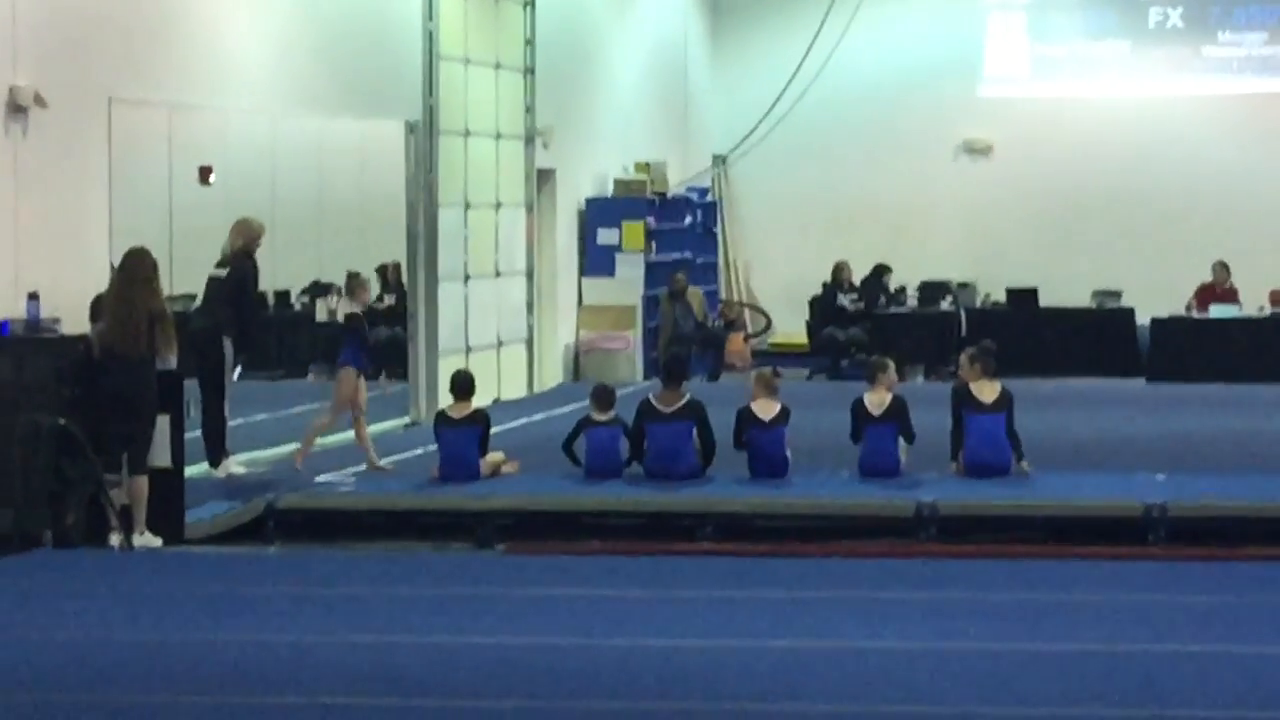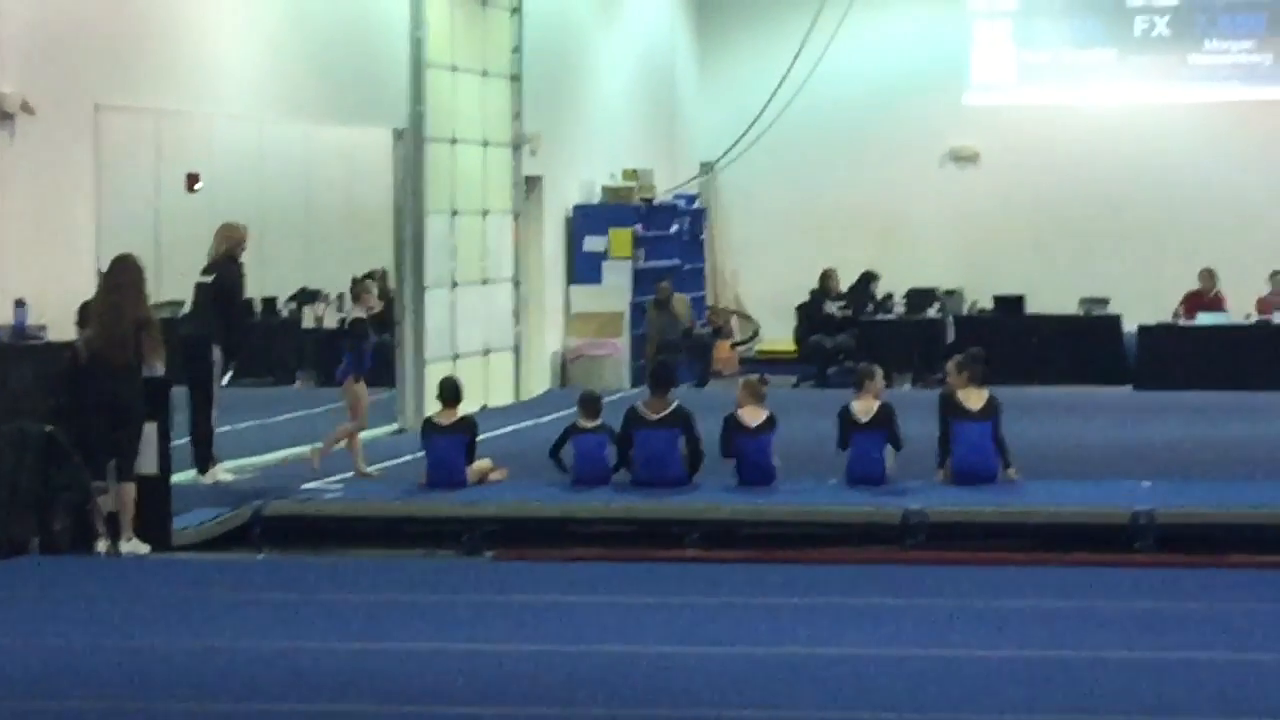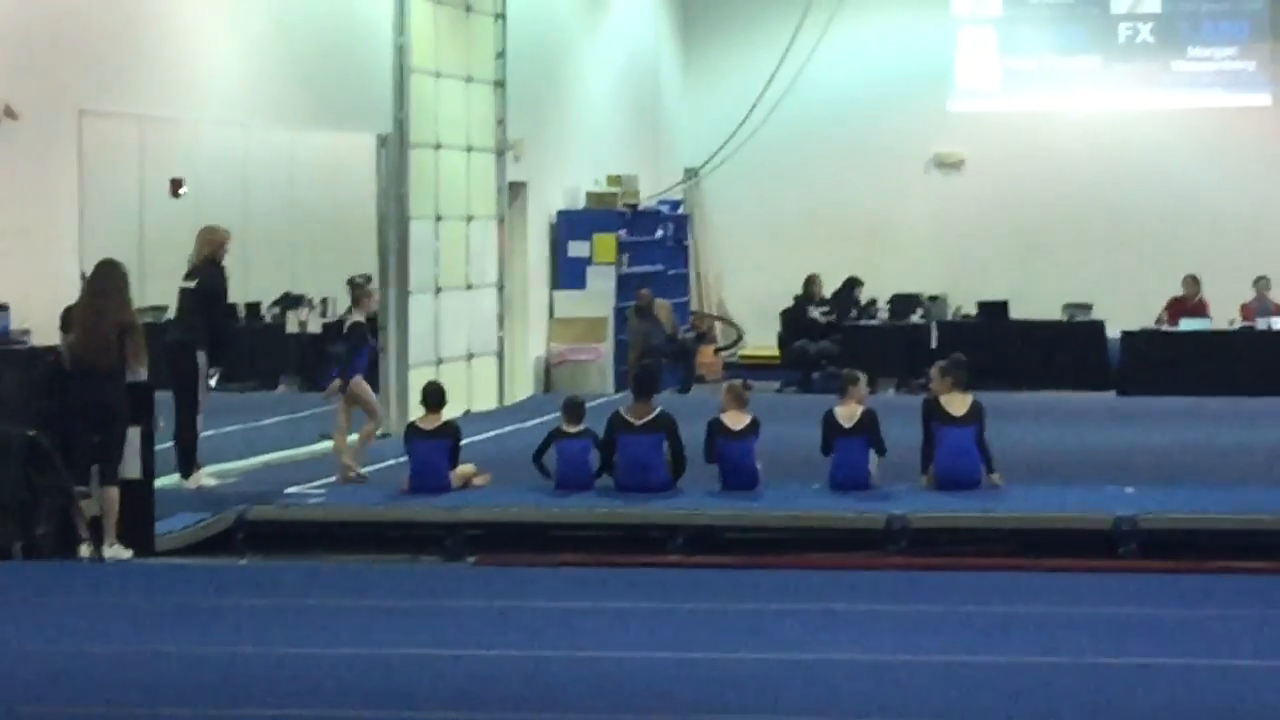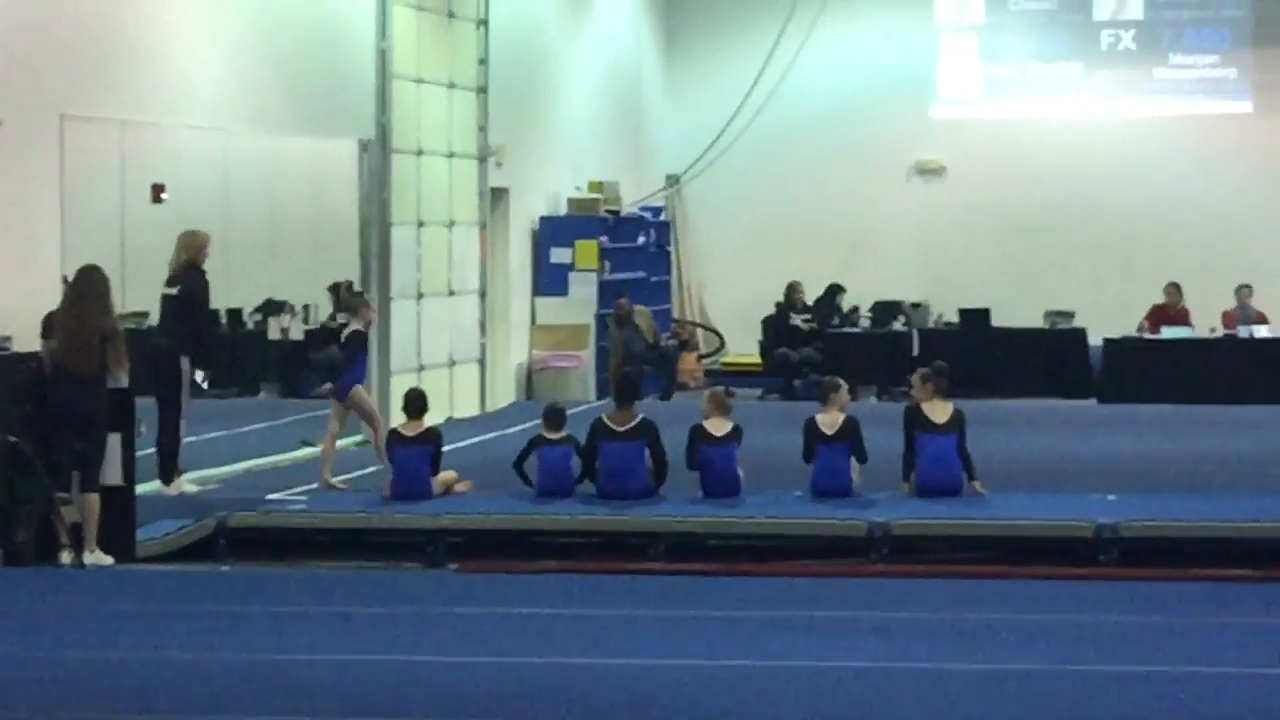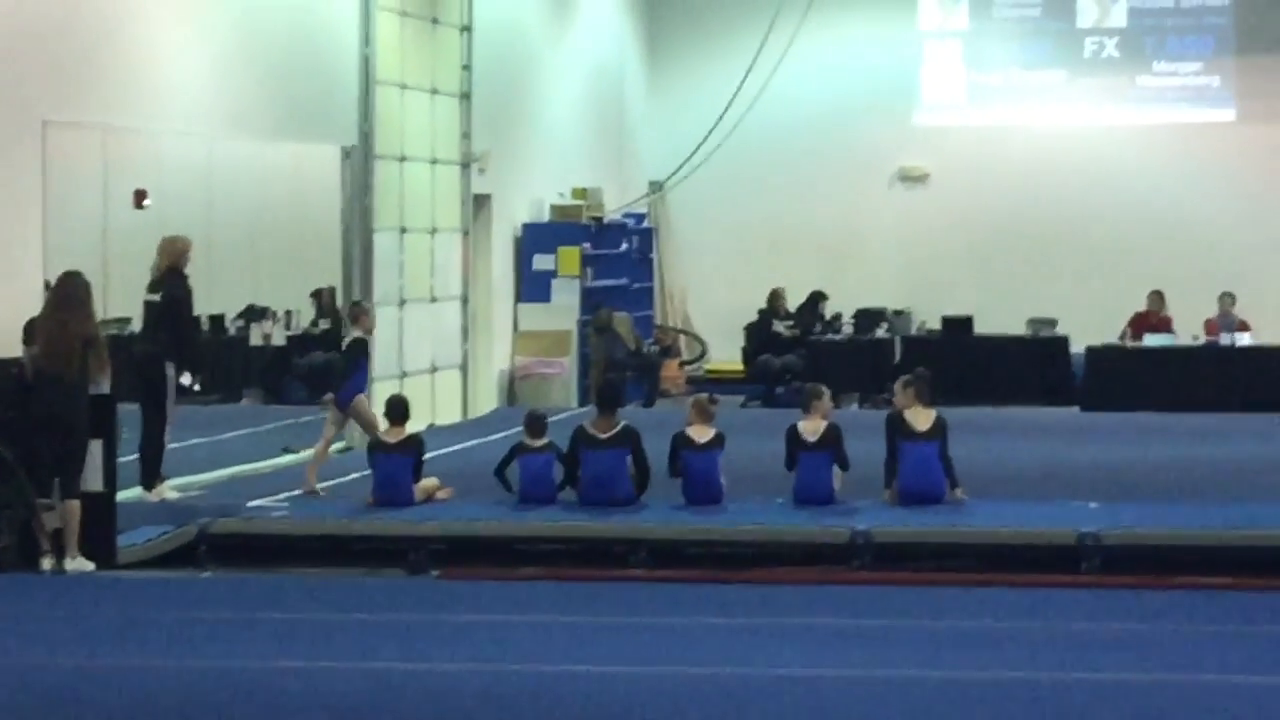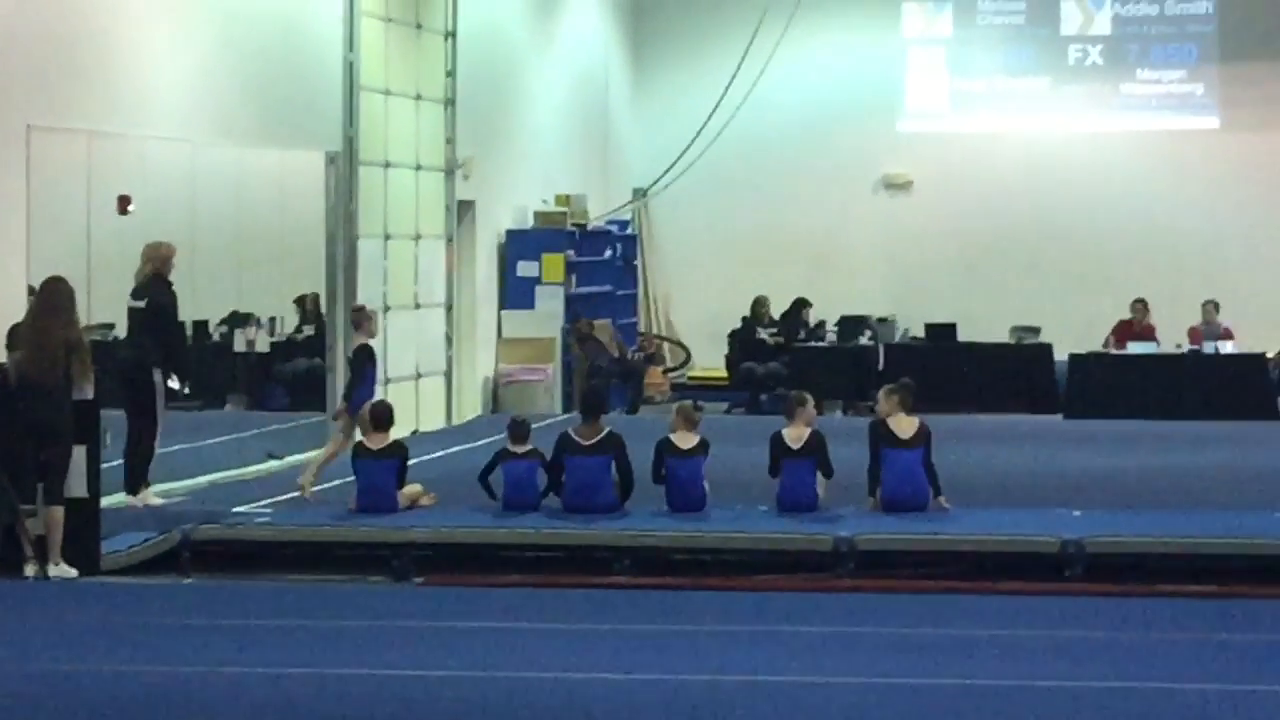
dt=0.1s
person 1, frame 1
left shoulder: (104, 304)
right shoulder: (154, 308)
left elbow: (96, 348)
right elbow: (167, 353)
left hip: (108, 387)
right hip: (141, 387)
left knee: (109, 459)
right knee: (138, 460)
left ankle: (114, 530)
right ankle: (139, 531)
person 1, frame 2
left shoulder: (91, 311)
right shoulder: (140, 315)
left elbow: (83, 354)
right elbow: (153, 359)
left hip: (95, 394)
right hip: (128, 395)
left knee: (96, 466)
right knee: (126, 467)
left ankle: (100, 536)
right ankle: (127, 538)
person 1, frame 3
left shoulder: (74, 316)
right shoulder: (125, 320)
left elbow: (67, 358)
right elbow: (137, 364)
left hip: (79, 398)
right hip: (112, 399)
left knee: (79, 470)
right knee: (109, 471)
left ankle: (83, 541)
right ankle: (110, 543)
person 1, frame 4
left shoulder: (56, 322)
right shoulder: (105, 326)
left elbow: (48, 364)
right elbow: (118, 369)
left hip: (60, 404)
right hip: (92, 405)
left knee: (60, 477)
right knee: (90, 477)
left ankle: (64, 547)
right ankle: (90, 549)
person 1, frame 5
left shoulder: (38, 328)
right shoulder: (87, 332)
left elbow: (29, 371)
right elbow: (99, 375)
left hip: (41, 410)
right hip: (73, 411)
left knee: (42, 483)
right knee: (70, 484)
left ankle: (45, 554)
right ankle: (72, 556)
person 1, frame 6
left shoulder: (21, 333)
right shoulder: (71, 338)
left elbow: (12, 375)
right elbow: (83, 381)
left hip: (24, 415)
right hip: (57, 417)
left knee: (26, 489)
right knee: (54, 490)
left ankle: (29, 560)
right ankle: (55, 562)
person 2, frame 1
left shoulder: (224, 262)
right shoulder: (246, 264)
right elbow: (248, 309)
left wrist: (239, 345)
right wrist: (243, 347)
left hip: (199, 331)
right hip: (218, 335)
left knee: (209, 398)
right knee: (218, 399)
left ankle: (217, 456)
right ankle: (219, 461)
person 2, frame 2
left shoulder: (210, 268)
right shoulder: (231, 270)
right elbow: (235, 315)
left wrist: (227, 351)
right wrist: (232, 353)
left hip: (190, 337)
right hip: (208, 342)
left knee: (198, 403)
right knee: (206, 405)
left ankle: (205, 463)
right ankle: (206, 467)
person 2, frame 3
left shoulder: (193, 272)
right shoulder: (214, 274)
right elbow: (219, 319)
left wrist: (213, 356)
right wrist: (218, 358)
left hip: (176, 343)
right hip: (193, 347)
left knee: (183, 408)
right knee: (192, 410)
left ankle: (188, 468)
right ankle: (189, 472)
person 2, frame 4
left shoulder: (174, 278)
right shoulder: (196, 280)
right elbow: (202, 324)
left wrist: (197, 358)
right wrist: (204, 360)
left hip: (160, 349)
right hip: (178, 353)
left knee: (166, 415)
right knee: (176, 416)
left ankle: (169, 474)
right ankle: (170, 478)
person 2, frame 5
left shoulder: (155, 283)
right shoulder: (179, 286)
right elbow: (186, 330)
left wrist: (183, 363)
right wrist: (191, 365)
left hip: (144, 356)
right hip: (162, 359)
left knee: (150, 421)
right knee: (160, 422)
left ankle: (151, 480)
right ankle: (152, 484)
person 2, frame 6
left shoulder: (138, 290)
right shoulder: (163, 293)
right elbow: (172, 335)
left wrist: (172, 368)
right wrist: (181, 370)
left hip: (128, 362)
right hip: (148, 366)
left knee: (135, 428)
right knee: (150, 429)
left ankle: (135, 488)
right ankle: (137, 490)
person 3, frame 1
left shoulder: (353, 316)
right shoulder: (355, 317)
right elbow: (365, 346)
left hip: (353, 370)
right hip: (349, 370)
left knee: (360, 416)
right knee: (333, 415)
left ankle: (371, 458)
right ankle: (302, 451)
person 3, frame 2
left shoulder: (357, 320)
right shoulder: (360, 322)
right elbow: (358, 352)
right wrist: (358, 379)
left hip: (354, 375)
right hip: (353, 376)
left knee: (357, 422)
right knee: (358, 422)
left ankle: (358, 465)
right ankle: (321, 451)
person 3, frame 3
left shoulder: (351, 323)
right shoulder: (359, 326)
right elbow: (350, 353)
right wrist: (340, 378)
left hip: (346, 377)
right hip: (351, 377)
left knee: (342, 426)
right knee: (376, 418)
left ankle: (345, 469)
right ankle: (351, 460)
person 3, frame 4
left shoulder: (347, 333)
right shoulder: (359, 335)
right elbow: (348, 359)
right wrist: (333, 383)
left hip: (342, 388)
right hip: (350, 388)
left knee: (332, 434)
right knee: (378, 426)
left ankle: (326, 476)
right ankle: (387, 465)
person 3, frame 5
left shoulder: (350, 341)
right shoulder: (360, 343)
right elbow: (348, 370)
right wrist: (335, 392)
left hip: (341, 396)
right hip: (353, 396)
left knee: (327, 439)
right knee: (377, 436)
left ankle: (310, 482)
person 3, frame 6
left shoulder: (356, 347)
right shoulder: (365, 349)
right elbow: (356, 376)
right wrist: (345, 401)
left hip: (353, 401)
right hip: (360, 402)
left knee: (335, 445)
left ankle: (307, 478)
